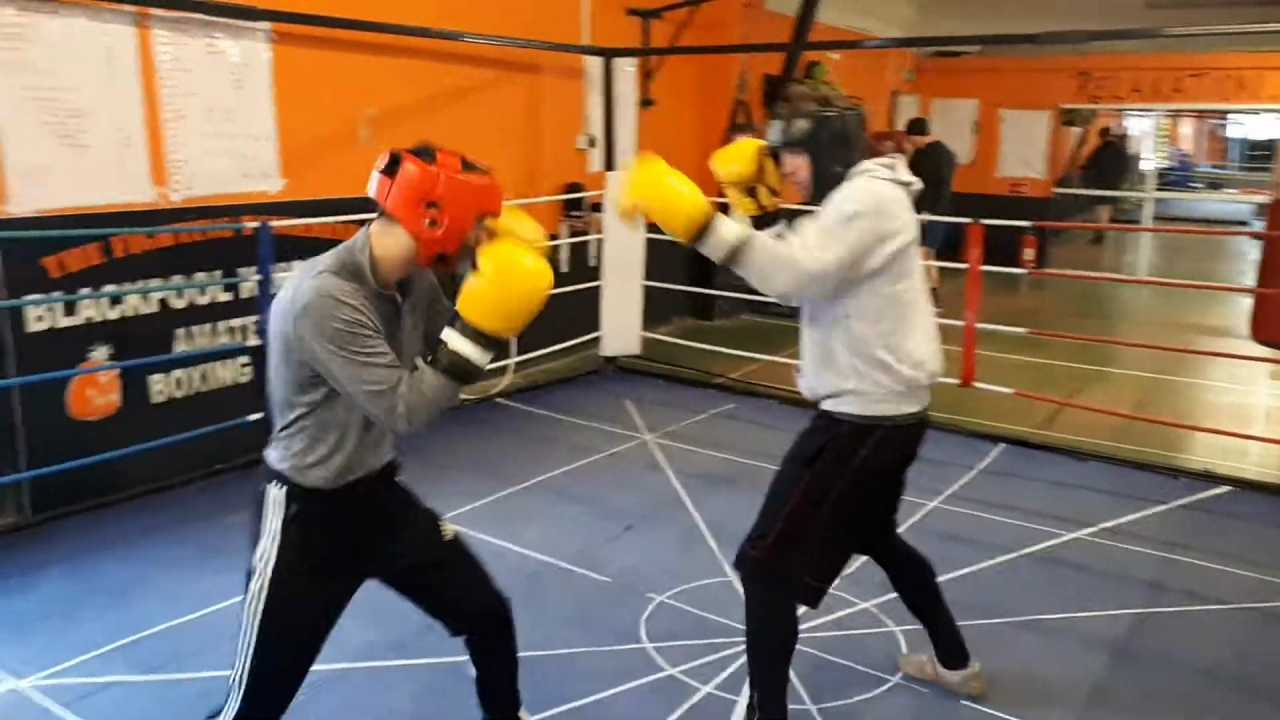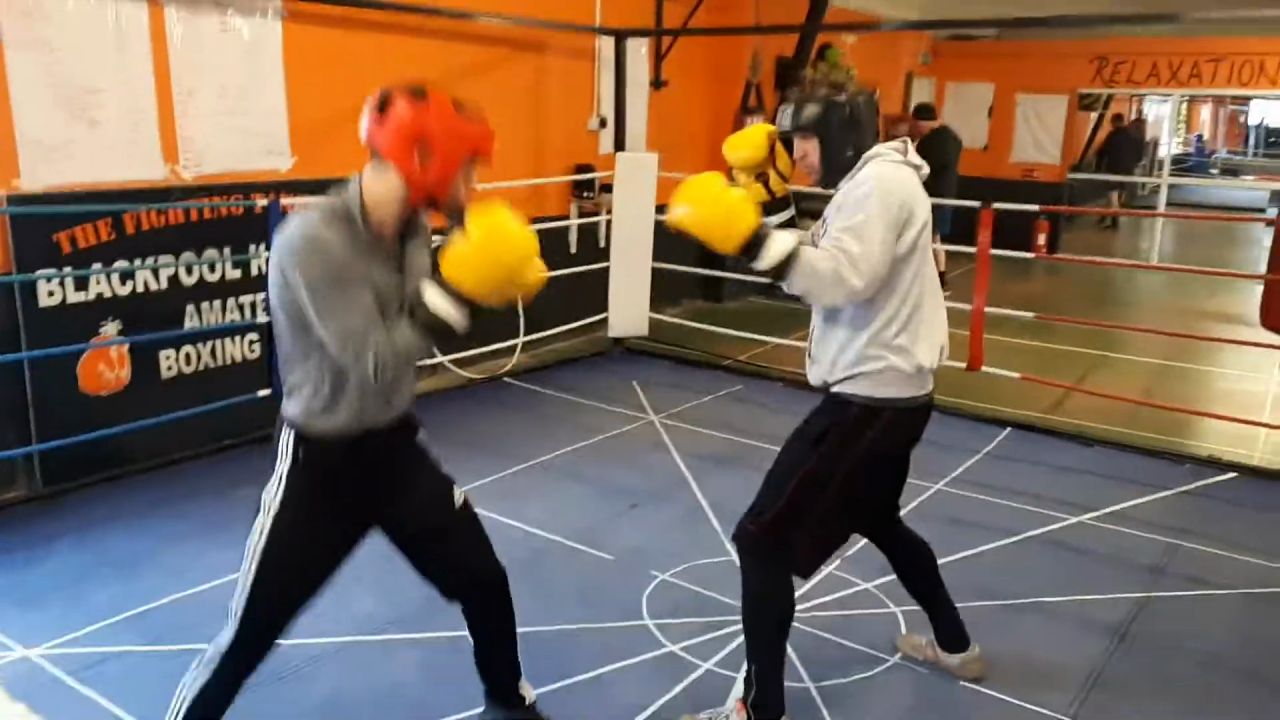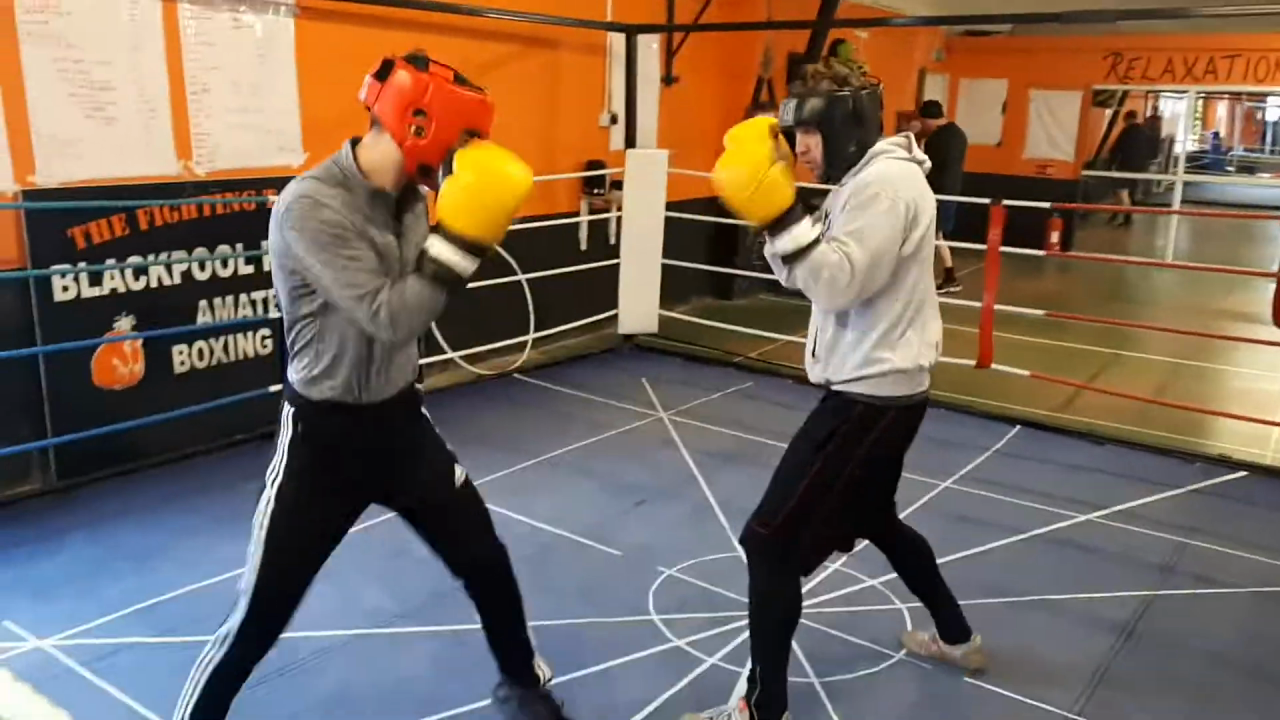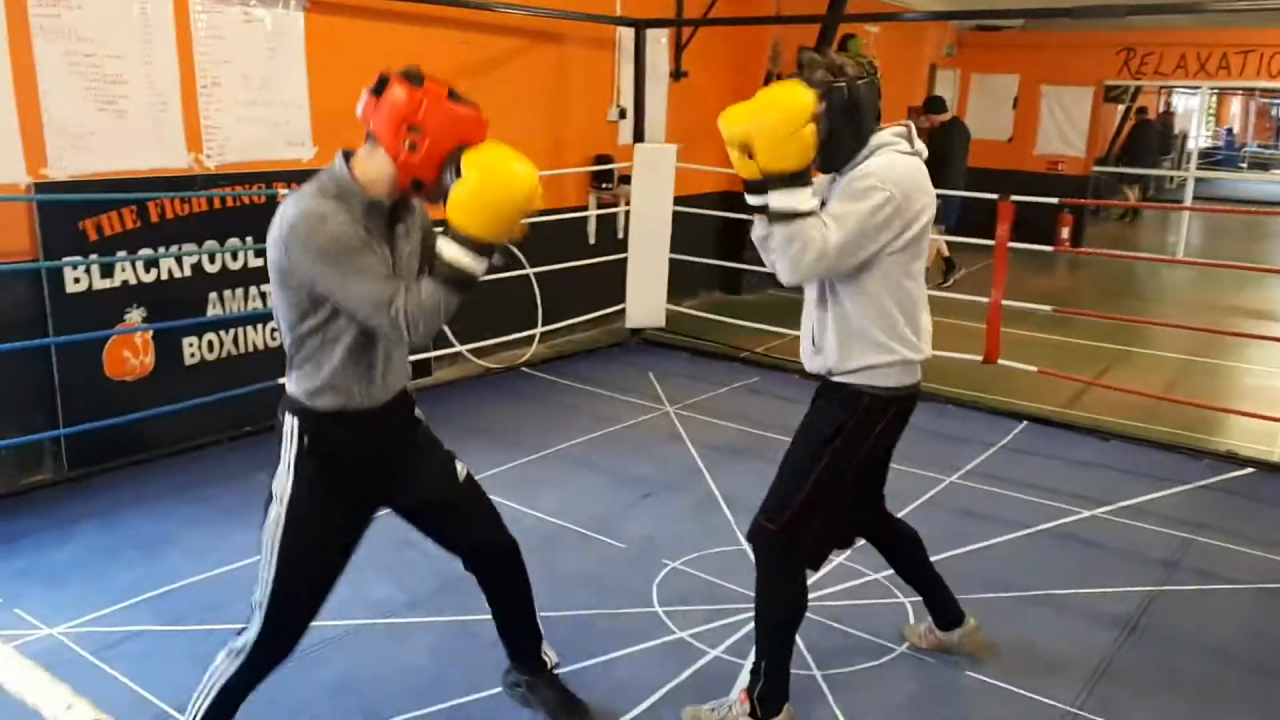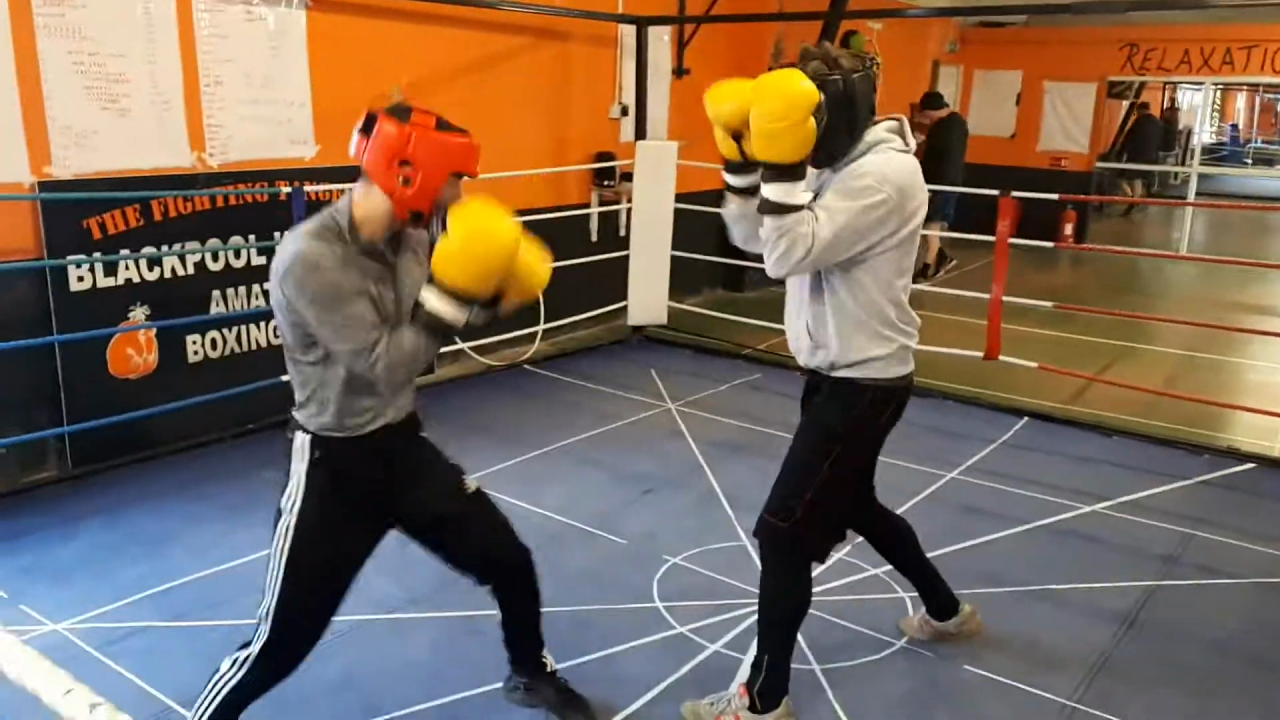
dt=0.1s
person 1, frame 1
left shoulder: (869, 199)
right shoulder: (859, 201)
left elbow: (792, 275)
right elbow: (801, 275)
left wrist: (701, 221)
left hip: (865, 416)
right hip: (894, 410)
left knee: (765, 567)
right knee: (874, 535)
right ankle: (955, 661)
person 1, frame 2
left shoulder: (882, 186)
right shoulder: (866, 186)
left elbow: (838, 285)
right elbow: (820, 275)
left wrist: (746, 235)
right wrist: (751, 207)
left hip: (870, 397)
right hip: (895, 394)
left knee: (763, 542)
right knee: (877, 520)
right ankle: (955, 644)
person 1, frame 3
left shoulder: (887, 182)
right shoulder: (864, 183)
left elbow: (840, 283)
right elbow: (805, 275)
left wrist: (776, 212)
right wrist: (770, 198)
left hip: (869, 396)
right hip: (886, 390)
left knee: (769, 541)
right knee: (874, 519)
right ankle: (955, 637)
person 1, frame 4
left shoulder: (892, 176)
right shoulder: (850, 171)
left elbow: (802, 260)
right elbow: (783, 252)
left wrist: (784, 171)
right wrist: (761, 170)
left hip: (868, 388)
right hip: (852, 378)
left knee: (777, 535)
right knee: (861, 509)
right ankle: (951, 623)
person 1, frame 5
left shoulder: (885, 175)
right shoulder: (837, 165)
left elbow: (790, 251)
right elbow: (752, 237)
left wrist: (781, 160)
right wrist: (743, 155)
left hip: (865, 380)
right hip: (842, 371)
left knee: (783, 531)
right knee: (851, 502)
right ankle: (946, 611)
person 2, frame 1
left shoulder: (407, 277)
right shoulder: (321, 297)
left elbow: (426, 355)
right elbow: (405, 407)
left wrist: (494, 265)
right wrist: (481, 321)
left hip: (378, 493)
right hip: (307, 513)
left knee: (487, 616)
person 2, frame 2
left shoulder: (410, 226)
right shoulder: (313, 239)
right elbow: (376, 362)
left wrist: (494, 282)
right wrist: (460, 287)
left hip: (395, 447)
right hip: (320, 464)
left knee: (485, 582)
right knee: (247, 637)
person 2, frame 3
left shoulder: (411, 194)
right shoulder: (311, 204)
right elbow: (389, 318)
left wrist: (462, 225)
right wrist: (464, 236)
left hip: (399, 420)
right hip: (323, 435)
left knee: (487, 561)
right knee: (258, 619)
person 2, frame 4
left shoulder: (406, 203)
right shoulder: (309, 221)
left elbow: (421, 295)
right elbow: (404, 319)
left wrist: (483, 226)
right wrist: (468, 235)
left hip: (395, 426)
right hip: (324, 444)
left knee: (498, 553)
right knee: (277, 628)
person 2, frame 5
left shoulder: (410, 236)
right shoulder: (309, 258)
left elbow: (416, 330)
right elbow: (387, 366)
left wrist: (496, 291)
right wrist: (457, 285)
left hip: (403, 445)
right hip: (333, 464)
left knee: (509, 560)
right knee: (282, 640)
person 3, frame 1
left shoulder: (942, 154)
right shoulder: (919, 154)
left elbow: (944, 186)
left wrist: (932, 211)
left hip: (932, 214)
right hip: (919, 211)
left knee: (921, 253)
right knee: (927, 254)
right ankle: (933, 297)
person 3, frame 2
left shoulder: (947, 140)
right shoulder: (928, 139)
left elbow: (948, 172)
left wrist: (935, 197)
left hip: (938, 198)
right hip: (928, 196)
right knee: (934, 239)
right ankle: (942, 282)
person 3, frame 3
left shoulder: (952, 137)
right shoulder: (938, 135)
left elbow: (950, 170)
left wrist: (936, 194)
left hip: (943, 194)
right hip: (934, 192)
right knee: (936, 235)
right ankle: (951, 278)
person 3, frame 4
left shoulder: (955, 132)
right shoulder: (941, 129)
left elbow: (952, 166)
left wrist: (939, 192)
left hip: (946, 190)
right hip: (936, 188)
left knee: (932, 230)
right knee: (934, 229)
left ankle: (924, 273)
right ankle: (951, 266)
person 3, frame 5
left shoulder: (953, 127)
right shoulder: (941, 125)
left elbow: (950, 161)
left wrist: (935, 186)
right wrist: (920, 177)
left hip: (944, 185)
right hip: (933, 183)
left knee: (933, 225)
right knee: (927, 224)
left ankle: (925, 271)
right ankle: (943, 257)
